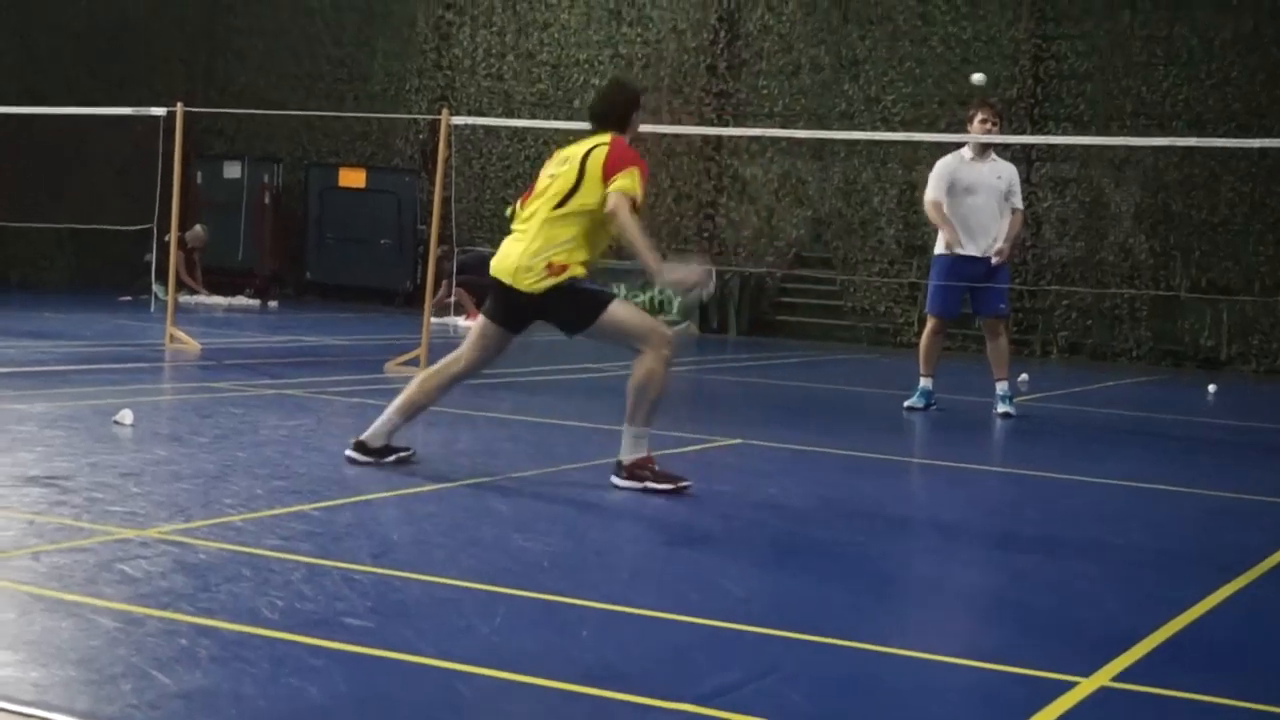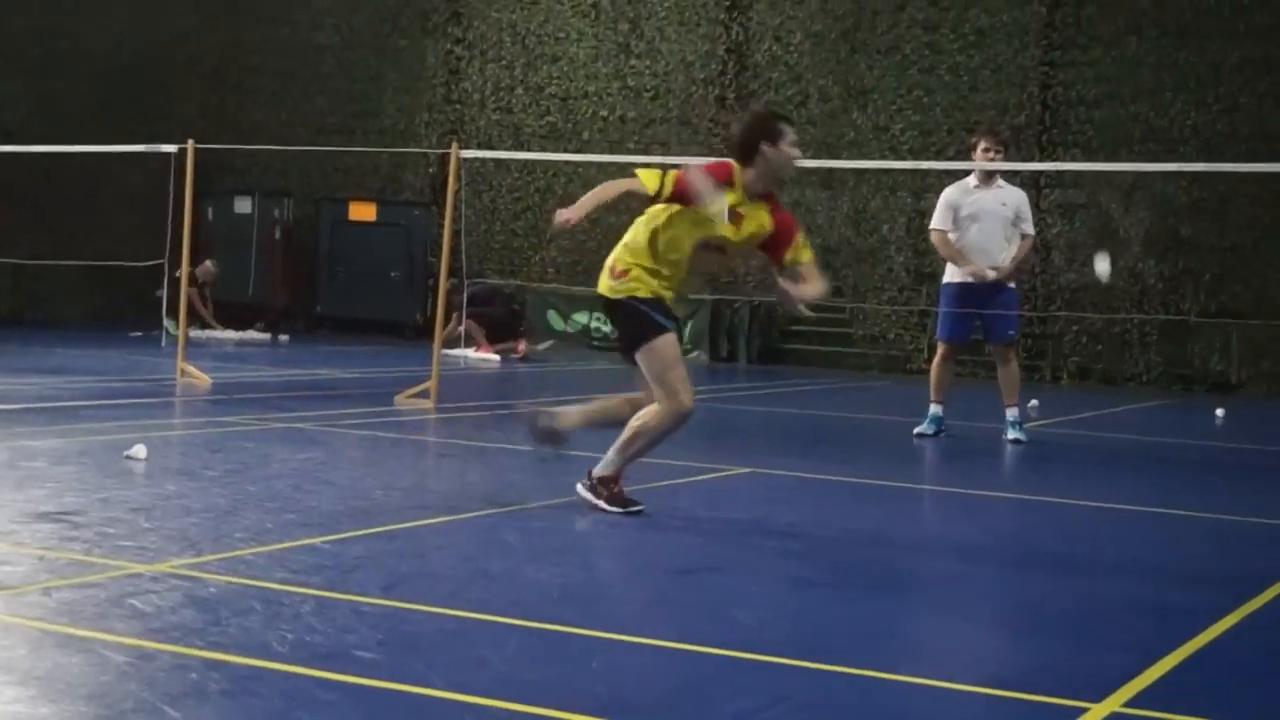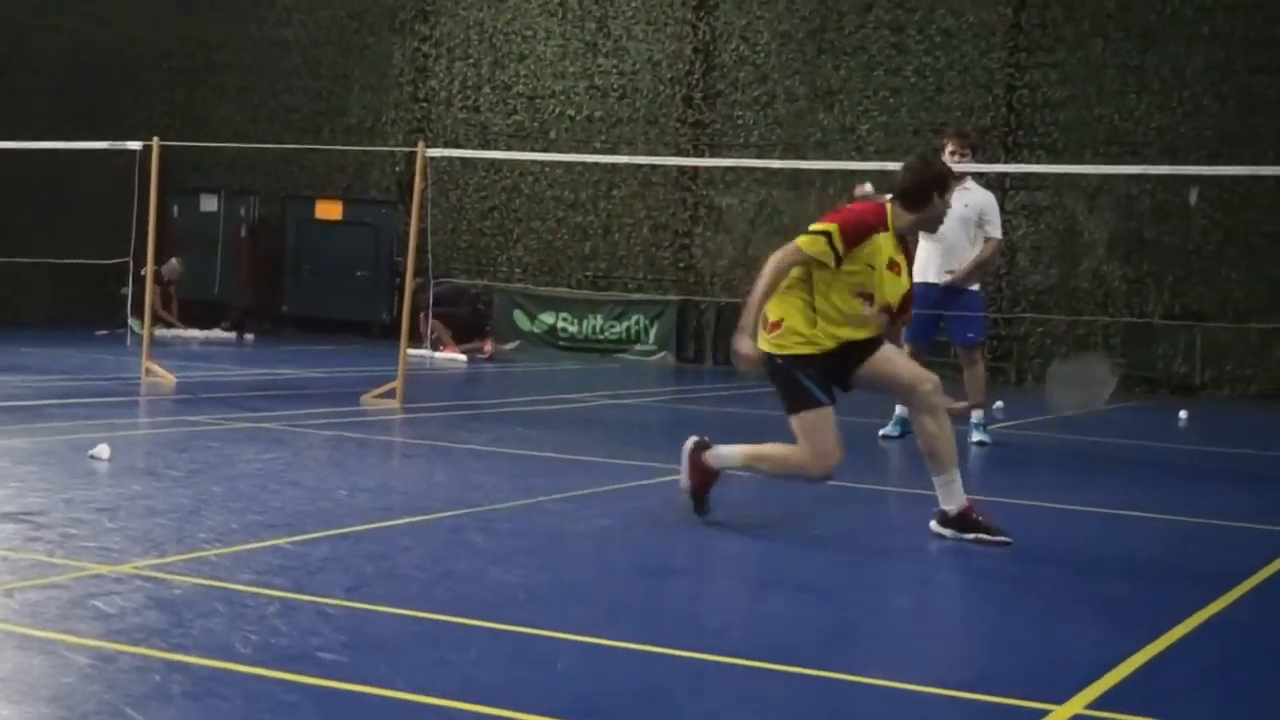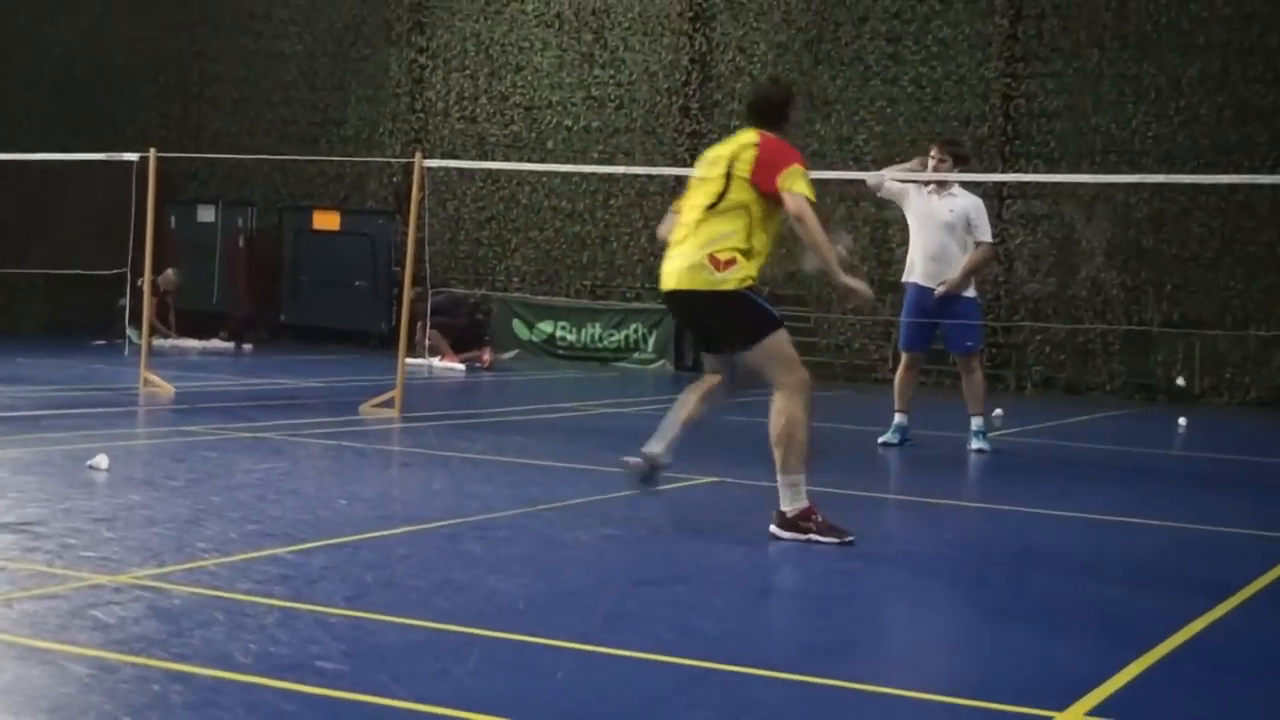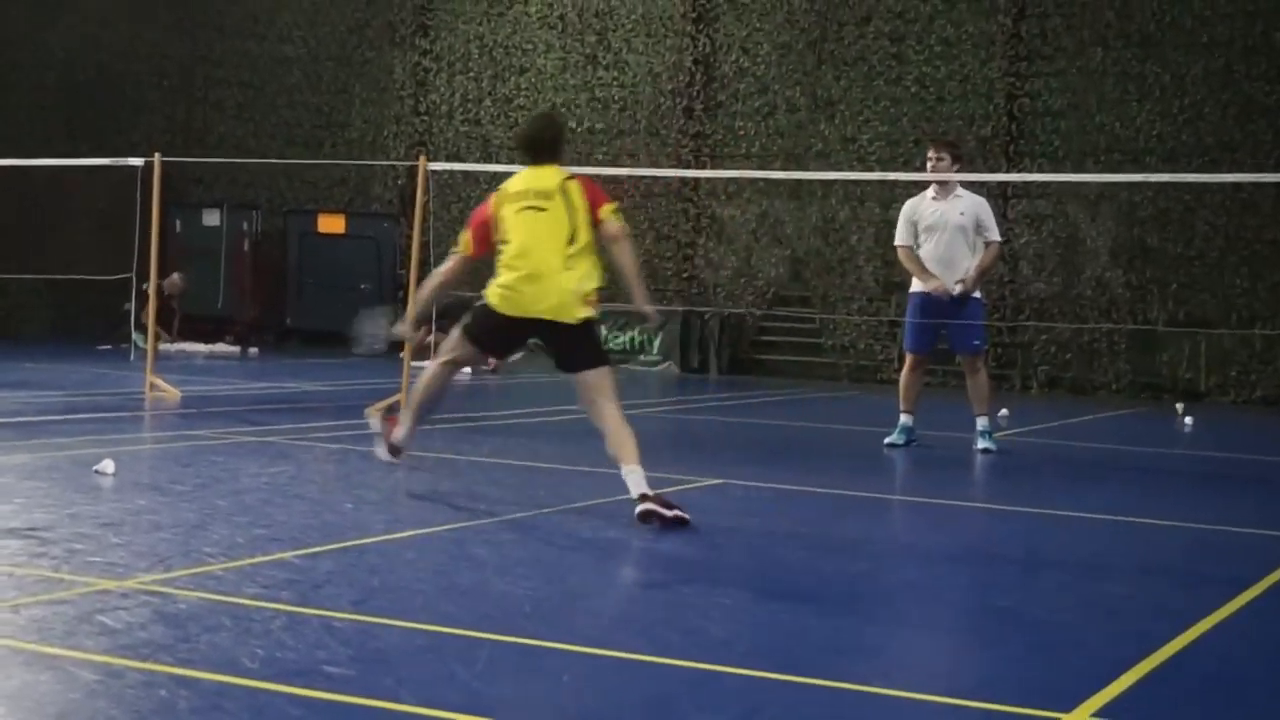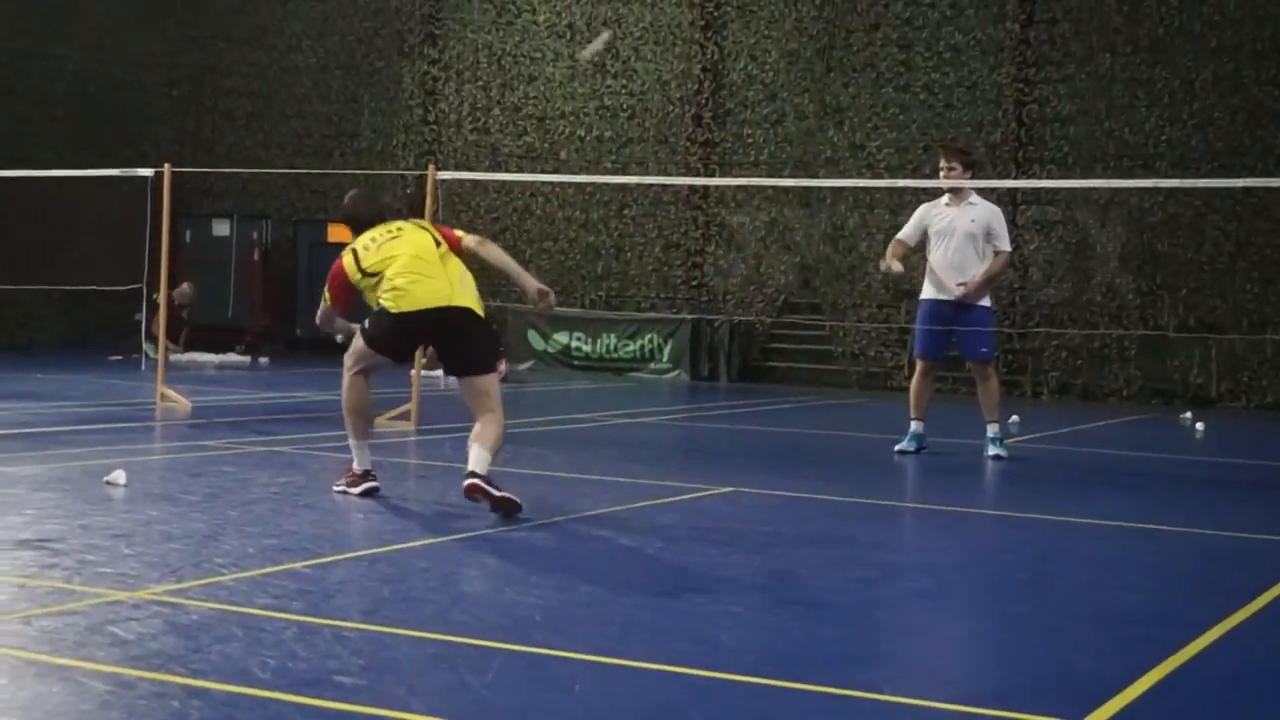
dt=0.4s
person 1, frame 1
left shoulder: (563, 157)
right shoulder: (624, 155)
left elbow: (516, 219)
right elbow: (618, 210)
right wrist: (660, 270)
left hip: (510, 270)
right hip: (551, 276)
left knee: (467, 360)
right knee: (658, 341)
left ankle: (374, 440)
right ankle: (634, 460)
person 1, frame 2
left shoulder: (776, 218)
right shoulder: (712, 177)
left elbow: (812, 283)
right elbow: (624, 186)
left wrist: (797, 291)
right wrist: (578, 209)
left hip: (660, 290)
right hip: (631, 282)
left knee: (665, 402)
right knee: (678, 403)
left ankle: (555, 422)
right ankle: (603, 478)
person 1, frame 3
left shoulder: (901, 261)
right shoulder: (862, 220)
left elbow: (882, 335)
right elbow: (783, 260)
left wrist: (941, 393)
right wrist: (747, 330)
right hip: (794, 342)
left knee: (925, 389)
right knee: (822, 462)
left ankle: (955, 512)
right ankle: (707, 457)
person 1, frame 4
left shoulder: (716, 154)
right shoulder: (777, 152)
left elbow: (666, 229)
right elbow: (800, 213)
right wrist: (838, 273)
left hip: (679, 279)
right hip: (720, 282)
left knee: (718, 375)
right knee: (793, 382)
left ankle: (654, 455)
right ankle: (794, 513)
person 1, frame 5
left shoulder: (497, 199)
right shoulder: (584, 189)
left elbow: (450, 270)
right elbow: (616, 235)
left wrist: (411, 319)
right wrist: (640, 298)
left hip: (510, 301)
right hip: (569, 309)
left knee: (445, 359)
right knee: (608, 412)
left ankle: (397, 439)
right ankle: (643, 494)
person 1, frame 6
left shoulder: (348, 258)
right shoulder: (422, 228)
left elbow: (325, 320)
right elbow: (479, 244)
left wrist: (349, 327)
right wrist: (529, 282)
left hip: (405, 306)
right hip: (461, 308)
left knee: (355, 366)
right knee: (489, 413)
left ankle: (362, 471)
right ankle: (478, 474)
person 2, frame 1
left shoulder: (1008, 170)
right shoulder: (949, 164)
left elbow: (1016, 212)
right elbow: (932, 203)
left wrist: (1007, 244)
right wrist: (947, 230)
left hip: (991, 261)
right hip: (951, 257)
left knee: (995, 326)
right knee: (936, 323)
left ankle: (1003, 394)
right ankle: (925, 389)
person 2, frame 2
left shoulder: (1016, 196)
right shoulder: (954, 193)
left elbow: (1027, 237)
right elbow: (937, 236)
left wrist: (1011, 266)
right wrist: (966, 265)
left hip: (1001, 287)
right hip: (959, 284)
left knee: (1005, 352)
right knee: (946, 350)
left ankle: (1013, 420)
right ankle: (935, 416)
person 2, frame 3
left shoulder: (984, 198)
left elbow: (994, 243)
left wrist: (968, 269)
left hip: (964, 289)
right hip: (924, 284)
left knee: (971, 354)
right knee: (911, 351)
left ankle: (978, 422)
right ankle: (901, 417)
person 2, frame 4
left shoulder: (971, 203)
right shoulder: (912, 194)
left elbow: (986, 249)
right elbow: (874, 182)
left wrist: (959, 279)
right wrist: (909, 166)
left hip: (958, 296)
right hip: (919, 292)
left knee: (969, 362)
right knee: (909, 359)
left ankle: (977, 429)
right ankle: (900, 425)
person 2, frame 5
left shoulder: (976, 204)
right shoulder: (913, 206)
left elbow: (993, 245)
right elbow: (903, 249)
left wrist: (975, 276)
right wrist: (928, 280)
left hip: (965, 297)
right hip: (926, 296)
left knee: (974, 362)
right knee: (914, 360)
left ankle: (983, 429)
right ankle: (905, 425)
person 2, frame 6
left shoulder: (989, 212)
right shoulder: (928, 211)
left elbow: (1004, 255)
right elbow: (901, 242)
left wrist: (979, 282)
right wrist: (891, 258)
left hip: (975, 304)
right hip: (934, 301)
left knee: (984, 369)
right knee: (924, 367)
left ankle: (993, 436)
right ankle: (916, 432)
